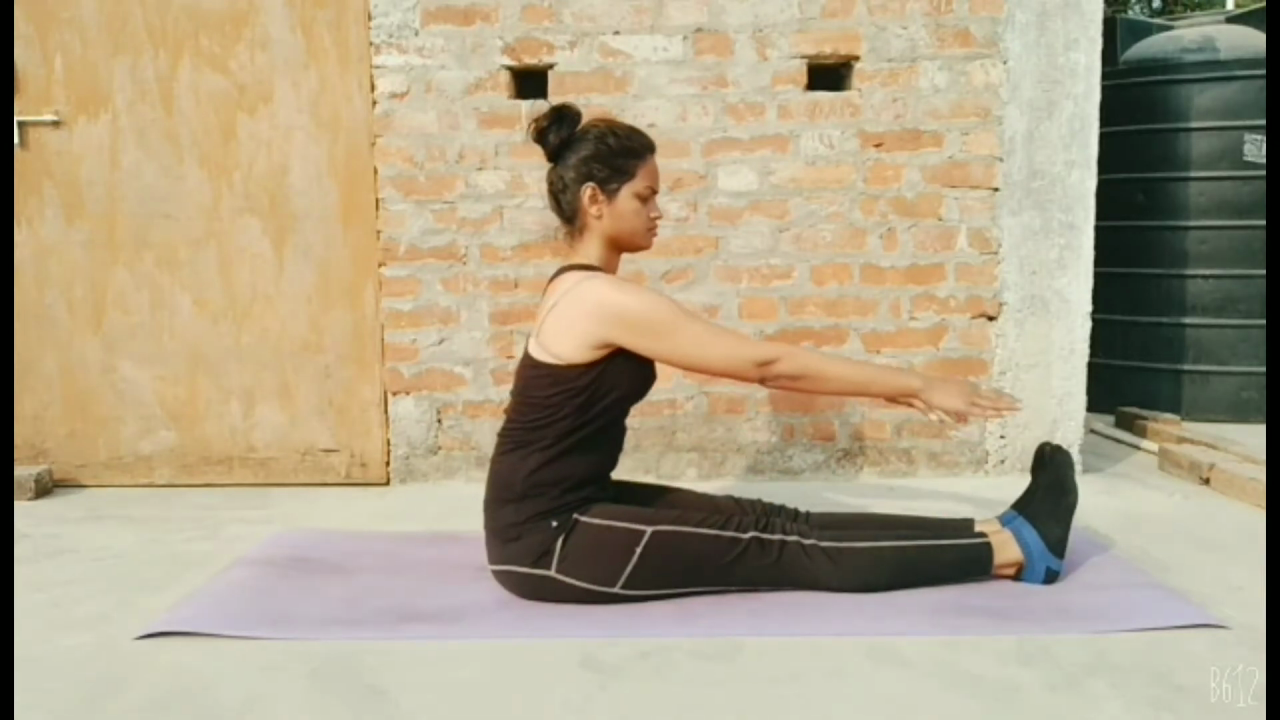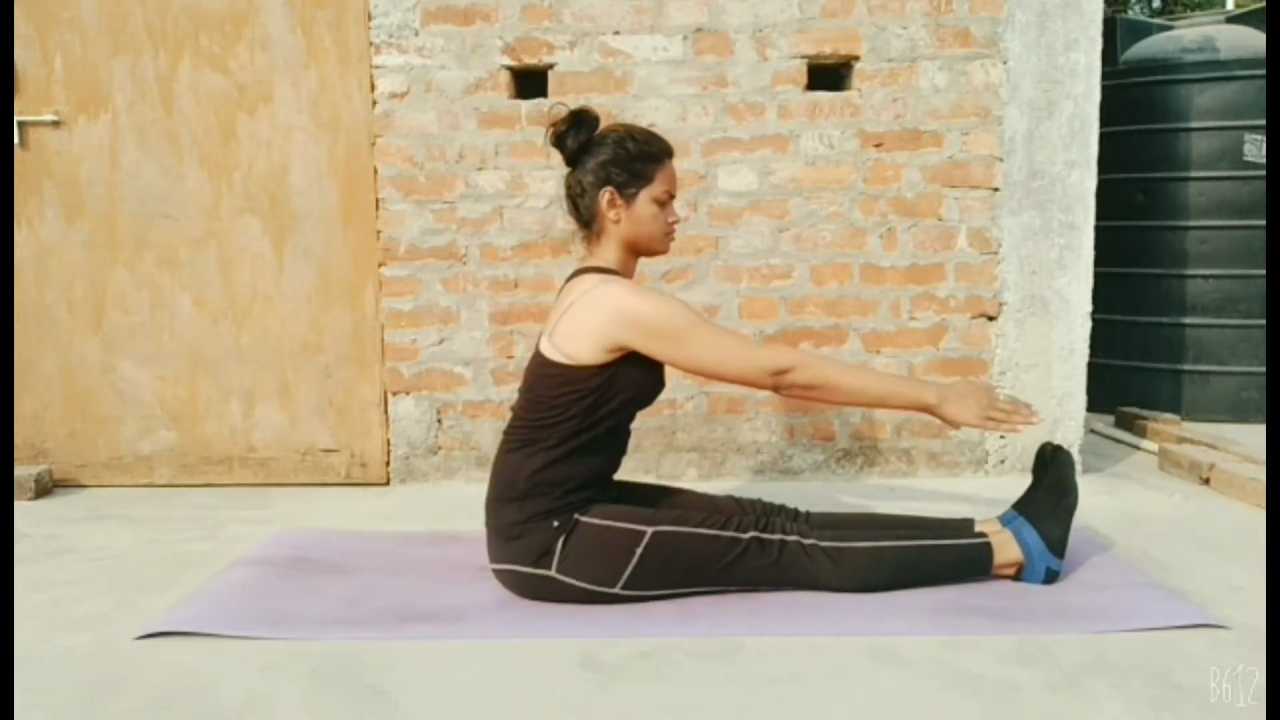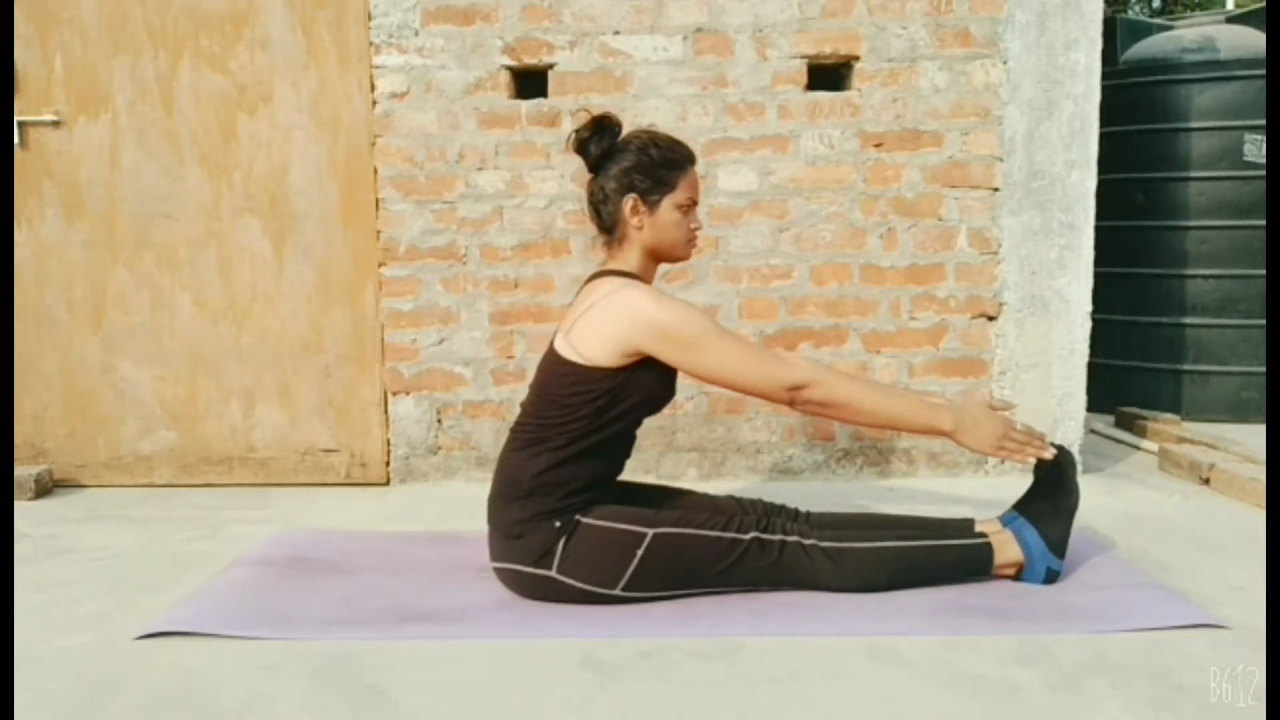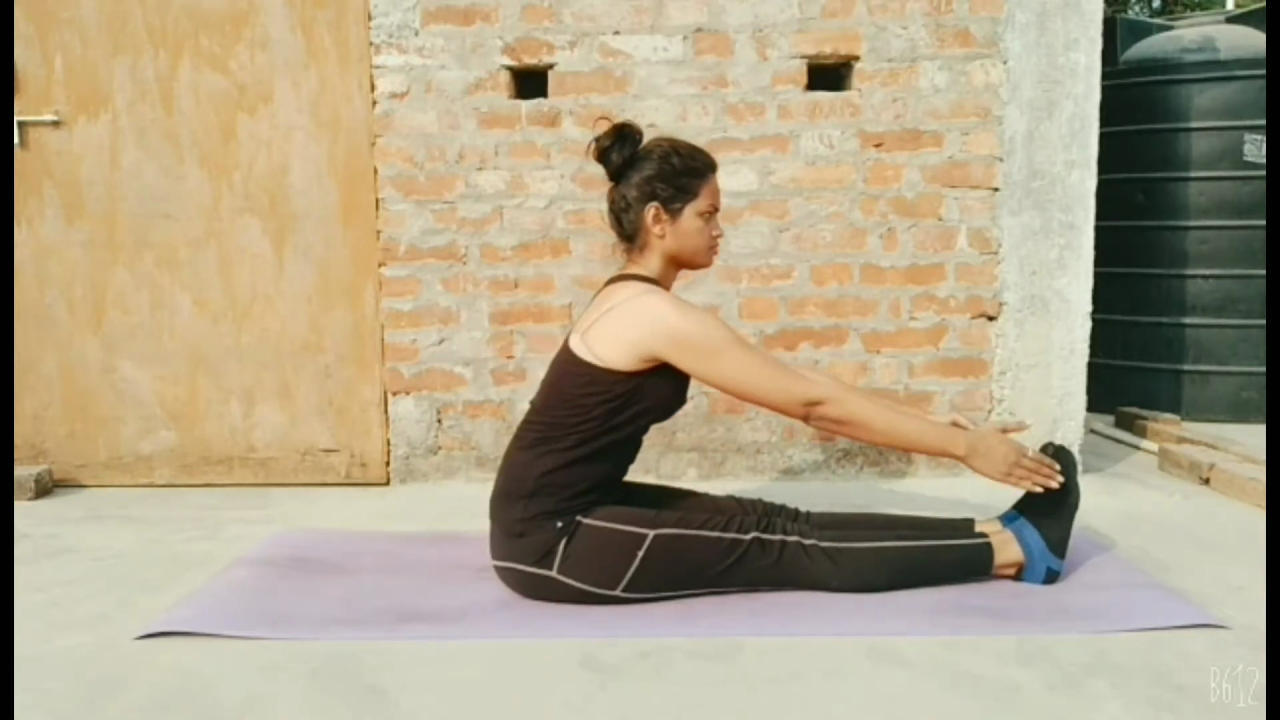
dt=0.2s
person 1, frame 1
left shoulder: (591, 289)
right shoulder: (603, 300)
left elbow: (747, 358)
right elbow: (766, 362)
right wrist: (915, 384)
left hip: (571, 512)
right hip: (544, 542)
left knee: (769, 522)
right knee: (772, 544)
left ankle: (996, 535)
right ankle: (1011, 550)
person 1, frame 2
left shoulder: (605, 292)
right shoulder: (619, 305)
left elbow: (767, 366)
right elbow: (782, 370)
right wrist: (935, 396)
left hip: (572, 512)
right hip: (545, 541)
left knee: (771, 522)
right knee: (771, 544)
left ankle: (998, 535)
right ankle: (1013, 550)
person 1, frame 3
left shoulder: (622, 295)
right shoulder: (638, 311)
left elbow: (784, 376)
right elbow: (799, 387)
right wrist: (951, 422)
left hip: (573, 513)
right hip: (547, 541)
left knee: (772, 523)
right knee: (772, 545)
left ankle: (998, 534)
right ankle: (1013, 550)
person 1, frame 4
left shoulder: (637, 299)
right shoulder: (657, 316)
left elbow: (798, 386)
right elbow: (815, 402)
right wrist: (964, 446)
left hip: (574, 513)
right hip: (549, 541)
left knee: (773, 523)
right knee: (776, 547)
left ankle: (998, 534)
right ankle: (1014, 550)
